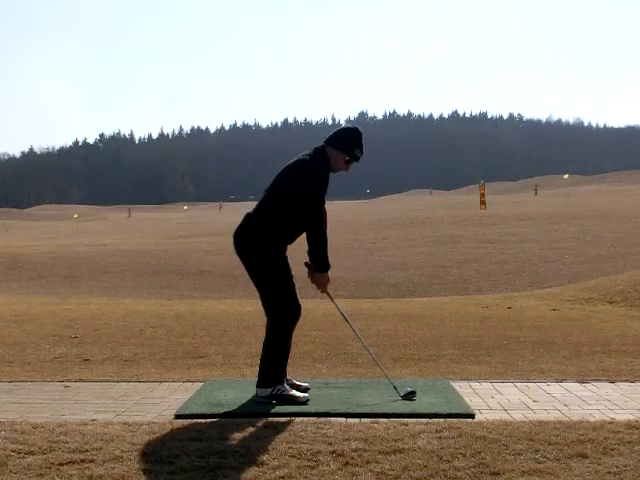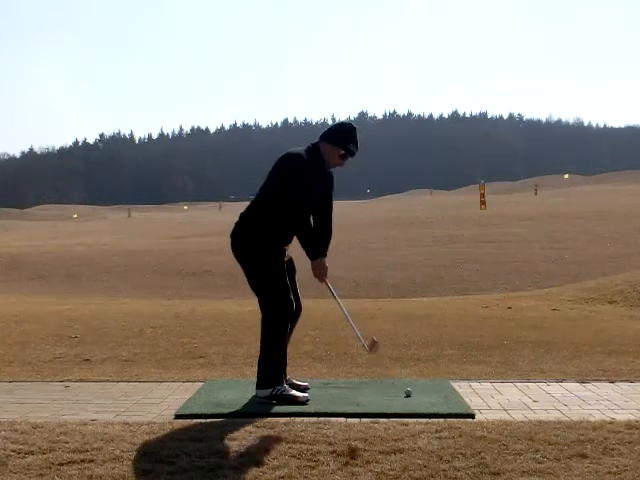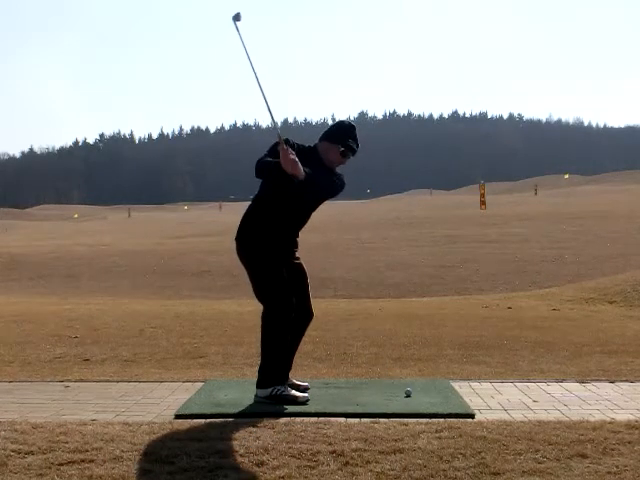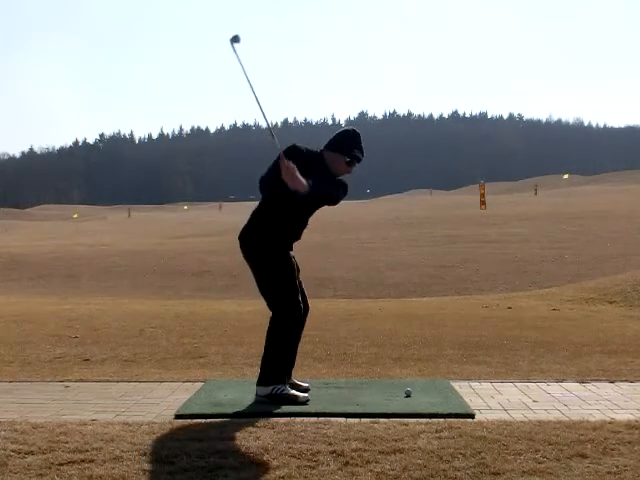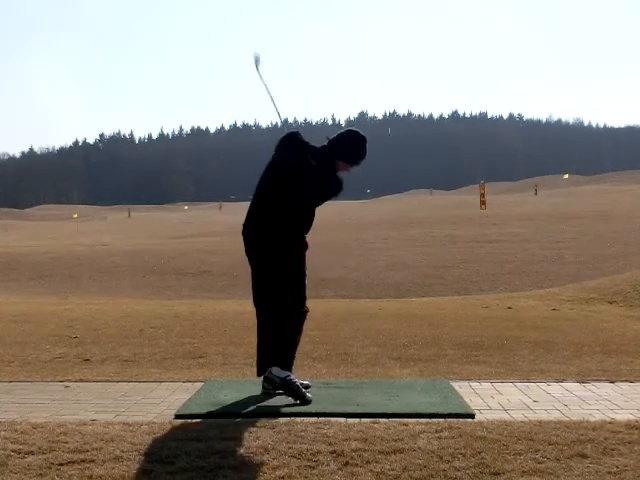
dt=1s
person 1, frame 1
left shoulder: (313, 167)
right shoulder: (312, 170)
left elbow: (314, 220)
right elbow: (314, 222)
left wrist: (315, 263)
right wrist: (321, 267)
left hip: (263, 242)
right hip: (259, 243)
left knee: (284, 310)
right knee: (286, 311)
left ankle: (277, 376)
right ankle: (269, 385)
person 1, frame 2
left shoulder: (323, 175)
right shoulder: (296, 162)
left elbow: (323, 219)
right elbow: (297, 215)
left wrist: (320, 255)
right wrist: (315, 256)
left hip: (273, 244)
right hip: (253, 241)
left knee: (291, 308)
right knee: (279, 308)
left ankle: (277, 375)
right ankle: (269, 384)
person 1, frame 3
left shoulder: (334, 179)
right shoulder: (288, 148)
left elbow: (322, 187)
right elbow: (261, 169)
left wrist: (301, 173)
right wrist: (282, 165)
left hip: (285, 245)
right hip: (256, 240)
left knee: (302, 311)
right knee: (279, 306)
left ankle: (280, 375)
right ankle: (268, 384)
person 1, frame 4
left shoulder: (337, 186)
right shoulder: (299, 156)
left elbow: (325, 194)
right elbow: (267, 187)
left wrist: (304, 186)
right wrist: (284, 179)
left hip: (280, 245)
right hip: (260, 241)
left knee: (298, 310)
right knee: (288, 309)
left ankle: (282, 376)
right ankle: (269, 384)
person 1, frame 5
left shoulder: (293, 144)
right shoulder: (332, 183)
left hip: (255, 235)
right hip: (286, 241)
left knee: (266, 307)
right knee: (294, 307)
left ankle: (270, 373)
right ankle: (281, 368)
